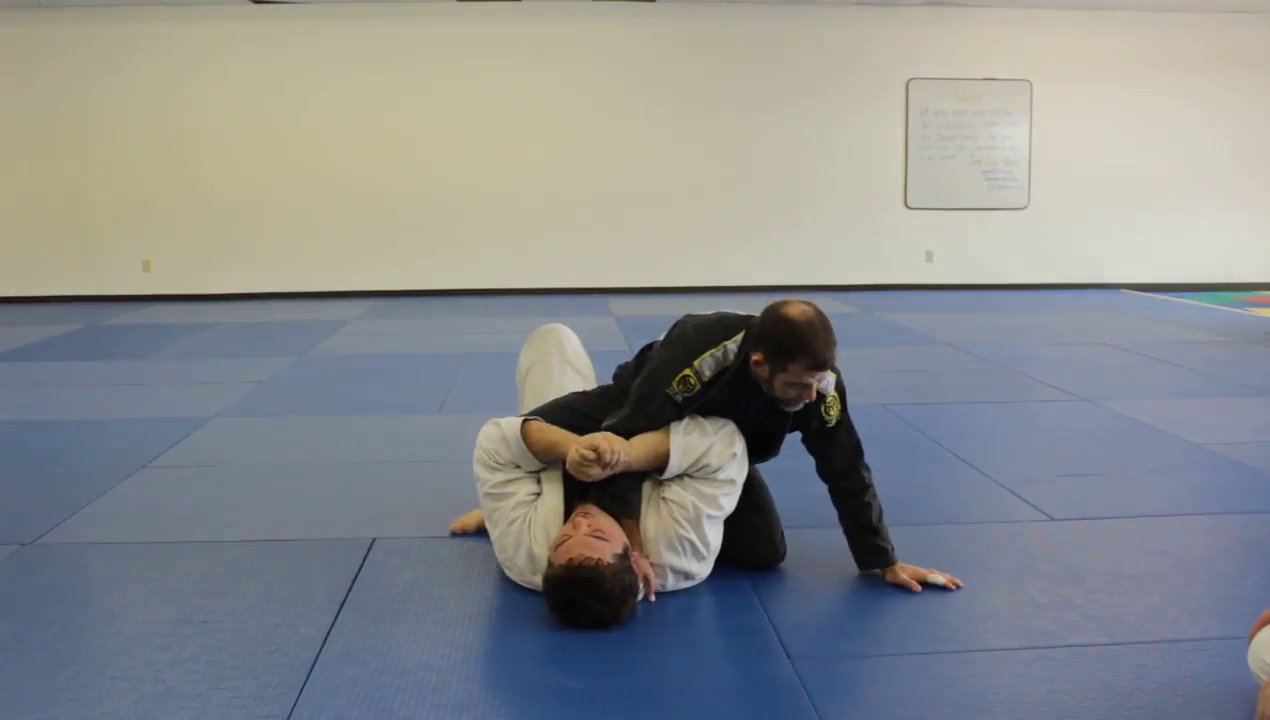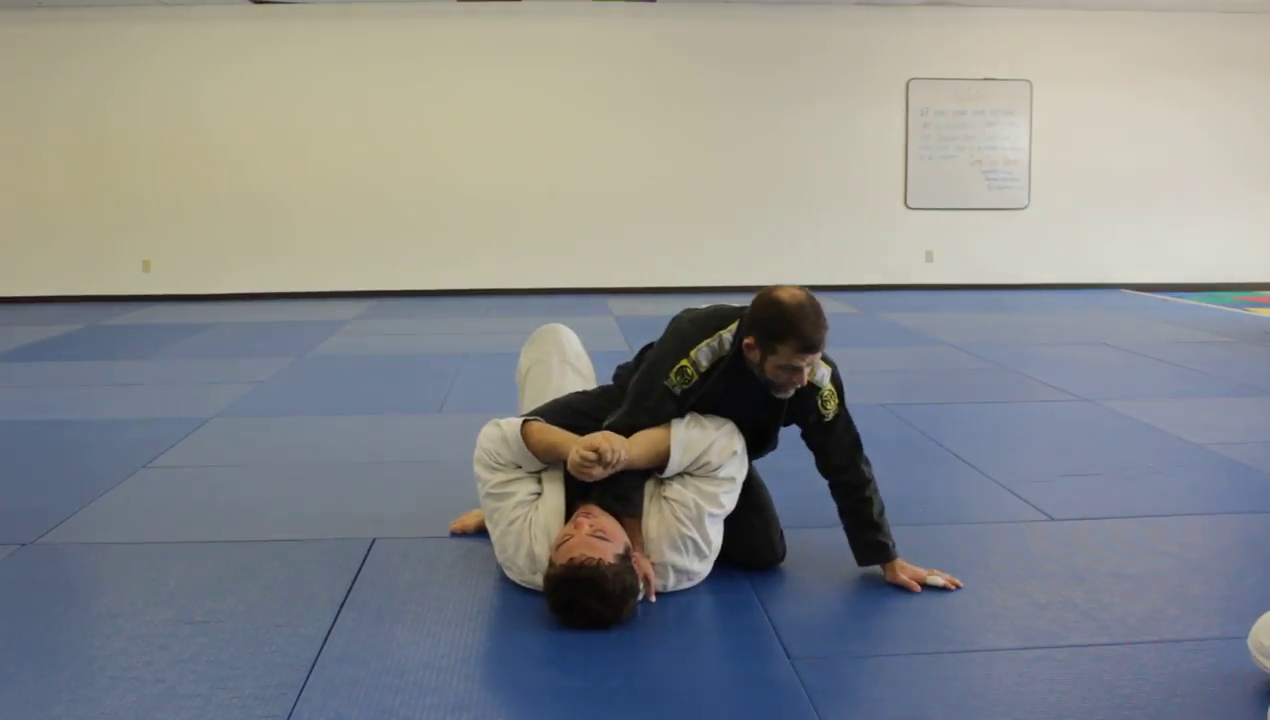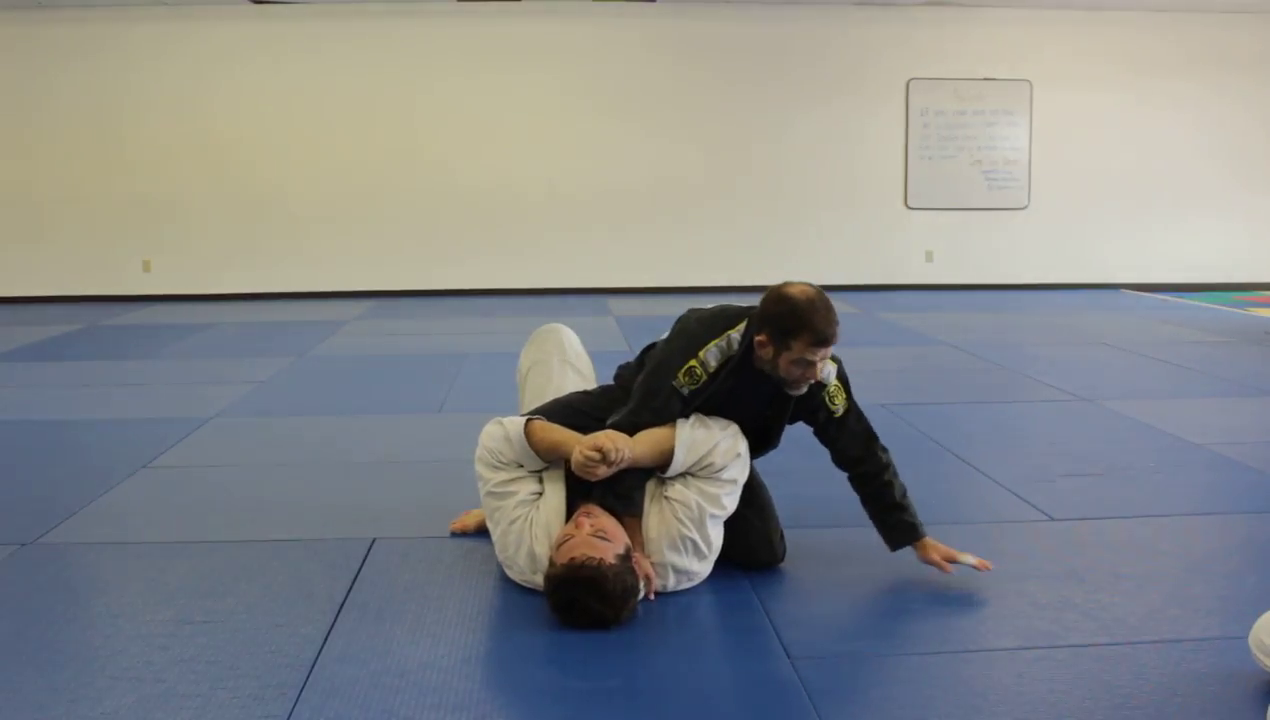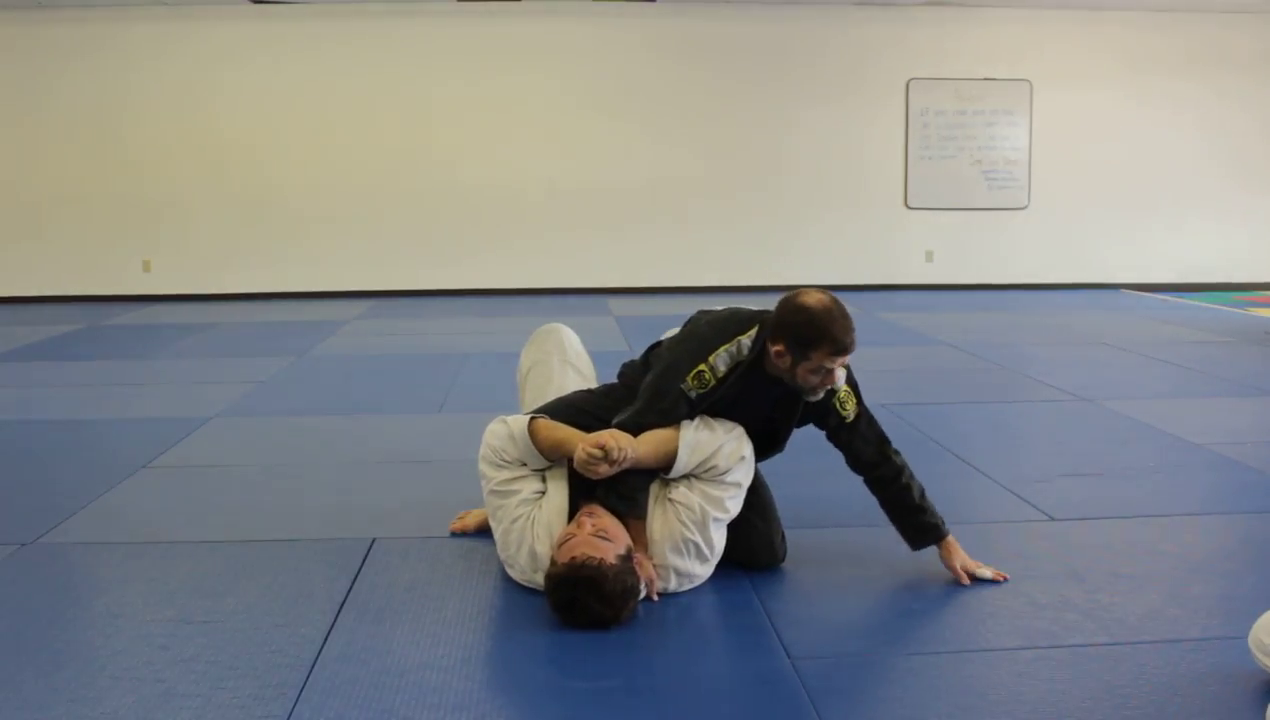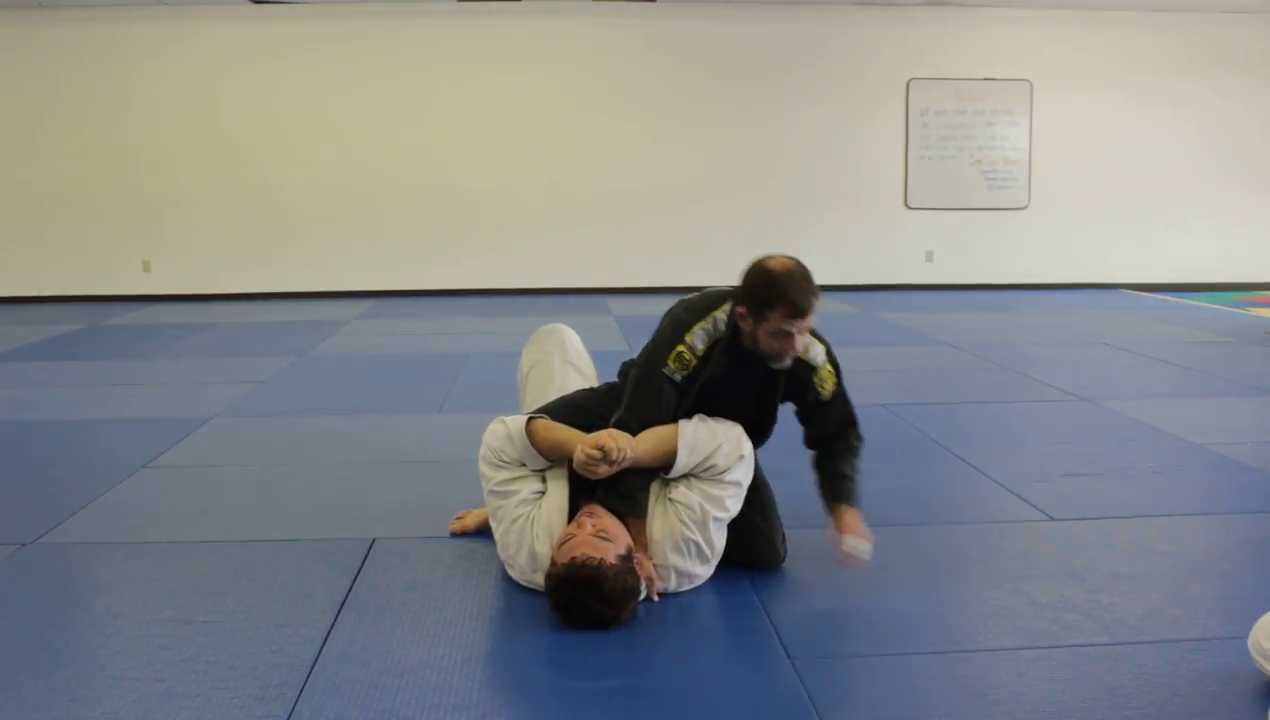
dt=0.3s
person 1, frame 1
left shoulder: (818, 384)
right shoulder: (694, 352)
left elbow: (847, 474)
right elbow: (627, 444)
left wrist: (886, 562)
right hip: (640, 411)
left knee: (763, 552)
person 1, frame 2
left shoulder: (814, 375)
right shoulder: (691, 345)
left elbow: (846, 467)
right elbow: (629, 441)
left wrist: (888, 557)
right hip: (642, 415)
left knee: (764, 552)
person 1, frame 3
left shoulder: (821, 376)
right shoulder: (698, 345)
left elbow: (864, 457)
right elbow: (634, 441)
left wrist: (918, 539)
right hip: (642, 414)
left knee: (762, 552)
person 1, frame 4
left shoulder: (830, 382)
right shoulder: (709, 345)
left elbow: (878, 459)
right elbow: (638, 438)
left wrist: (942, 541)
right hip: (643, 411)
left knee: (763, 553)
person 1, frame 5
left shoulder: (811, 357)
right shoulder: (692, 329)
left elbow: (838, 436)
right elbow: (639, 434)
left wrist: (844, 506)
right hip: (645, 429)
left knee: (765, 553)
person 2, frame 1
left shoulder: (524, 552)
right shoulder: (681, 557)
left elbow: (495, 442)
right elbow: (722, 441)
left wrist: (571, 447)
right wrist: (623, 457)
left knee: (553, 338)
person 2, frame 2
left shoulder: (525, 552)
right shoulder: (680, 554)
left elbow: (495, 441)
right elbow: (721, 441)
left wrist: (573, 447)
right wrist: (625, 455)
left knee: (554, 337)
person 2, frame 3
left shoulder: (524, 550)
right shoulder: (681, 557)
left elbow: (497, 441)
right elbow: (725, 443)
left wrist: (575, 446)
right wrist: (628, 454)
left knee: (553, 337)
person 2, frame 4
left shoulder: (527, 551)
right shoulder: (681, 555)
left elbow: (501, 440)
right elbow: (730, 446)
left wrist: (579, 444)
right wrist: (631, 454)
left knee: (553, 337)
person 2, frame 5
left shoulder: (527, 553)
right shoulder: (682, 556)
left elbow: (502, 440)
right elbow: (729, 443)
left wrist: (578, 445)
right wrist: (632, 453)
left knee: (555, 337)
